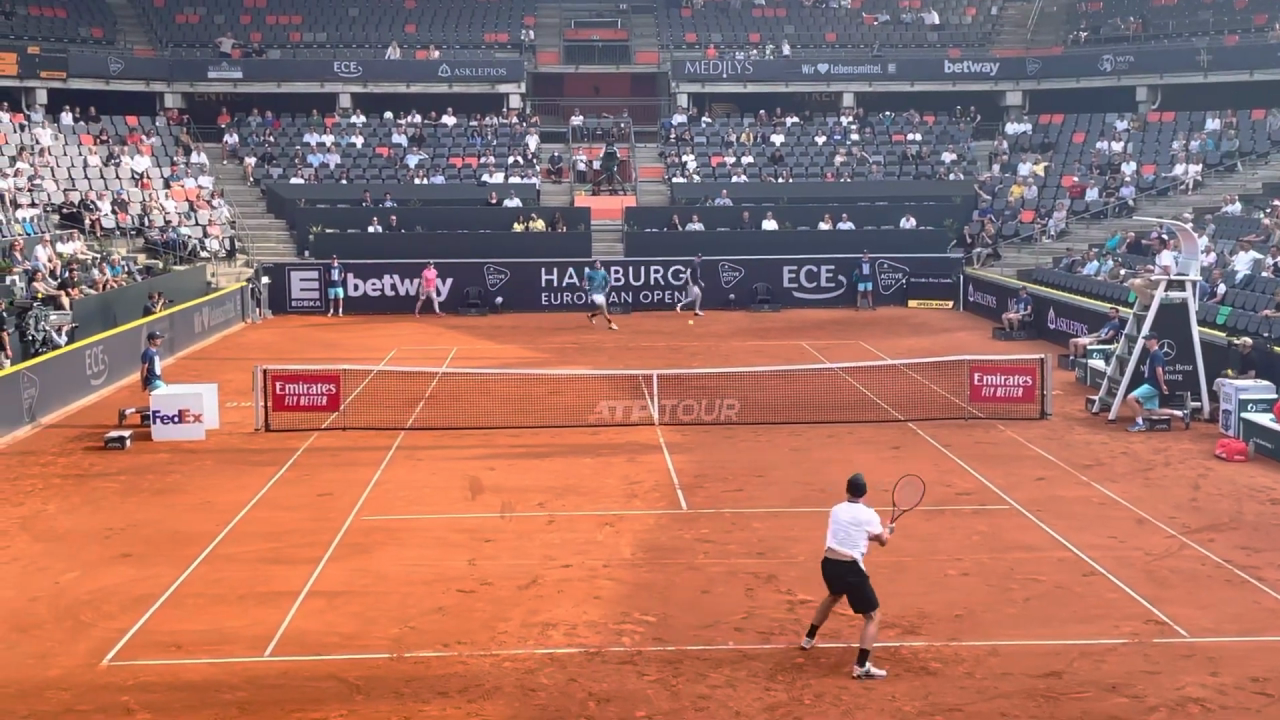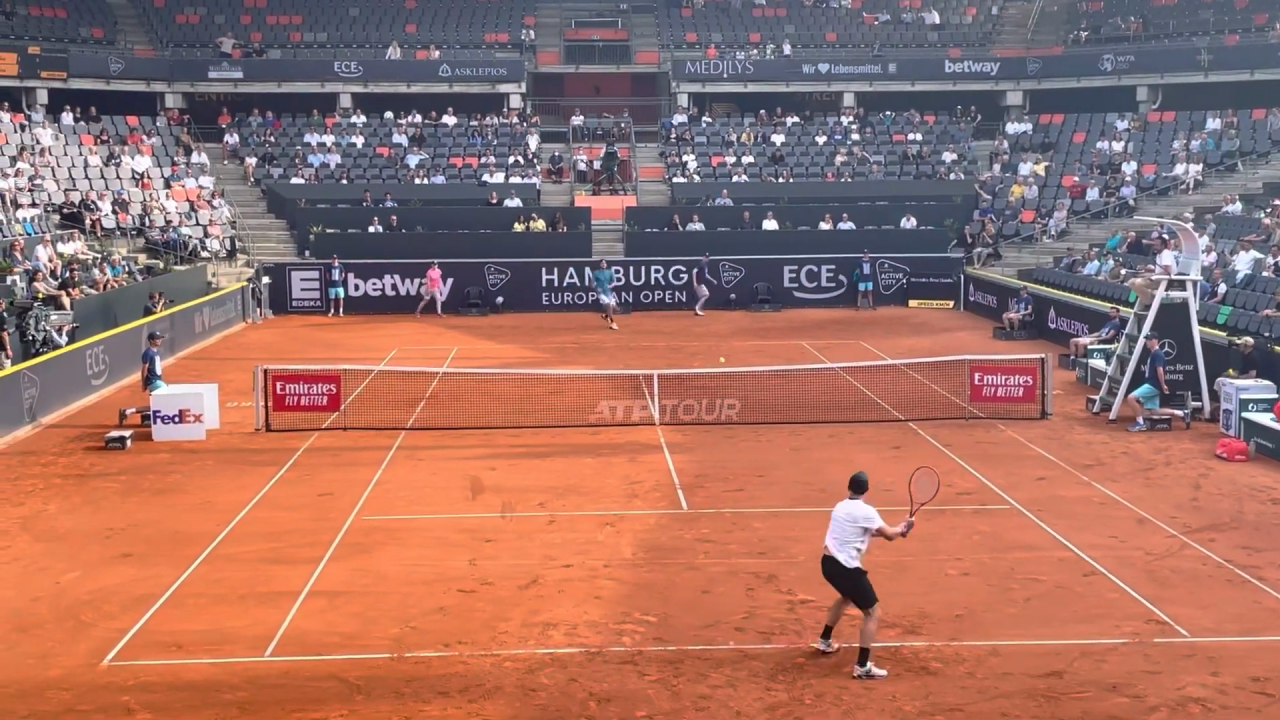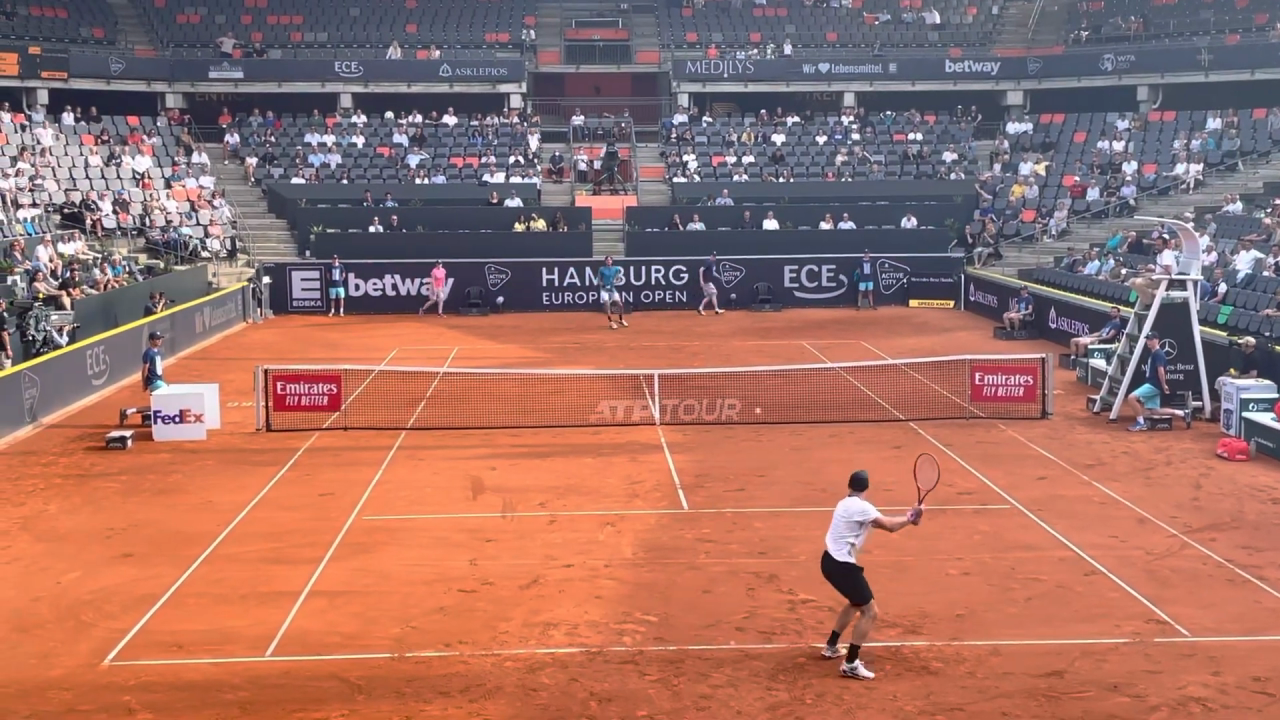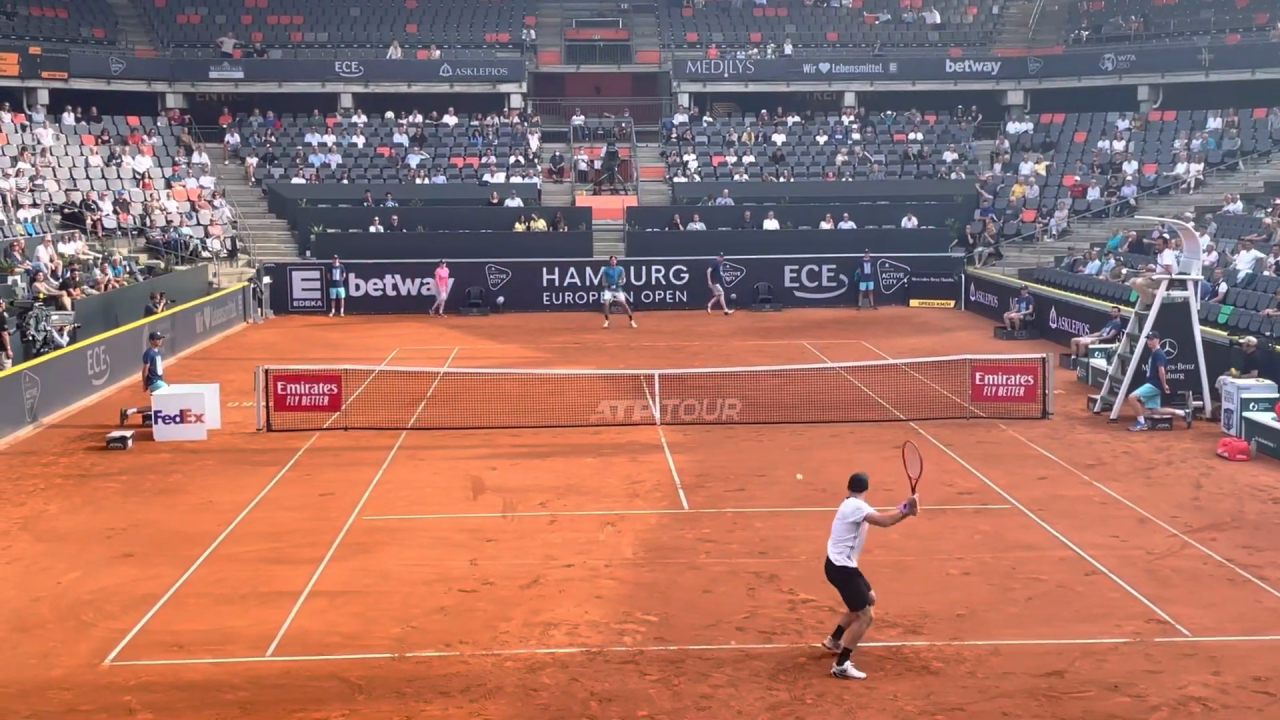
dt=0.1s
person 1, frame 1
left shoulder: (836, 510)
right shoulder: (869, 515)
right elbow: (882, 541)
right wrist: (887, 531)
left hip: (828, 564)
right hip: (851, 569)
left knee: (834, 597)
right knee: (872, 616)
left ankle: (809, 638)
right ankle: (862, 666)
person 1, frame 2
left shoulder: (840, 507)
right shoulder: (866, 511)
right elbow: (889, 535)
left wrist: (882, 531)
right wrist: (904, 527)
left hip: (828, 563)
right hip: (846, 567)
left knee: (847, 597)
right knee: (872, 613)
left ankle: (825, 641)
right ankle: (862, 665)
person 1, frame 3
left shoulder: (847, 503)
right shoulder: (860, 506)
left elbow: (884, 522)
right elbow: (889, 526)
left wrist: (906, 516)
right wrist: (912, 516)
left hip: (832, 561)
right hip: (840, 565)
left knee: (858, 602)
right knee: (870, 611)
left ankle: (831, 646)
right ankle: (851, 663)
person 1, frame 4
left shoulder: (851, 505)
right shoulder: (856, 506)
left elbow: (881, 520)
right elbow: (883, 521)
left wrist: (904, 509)
right wrist: (906, 508)
left hip: (839, 565)
right hip: (842, 568)
left knee: (869, 599)
right knee: (866, 616)
left ankle: (835, 640)
right ankle: (841, 664)
